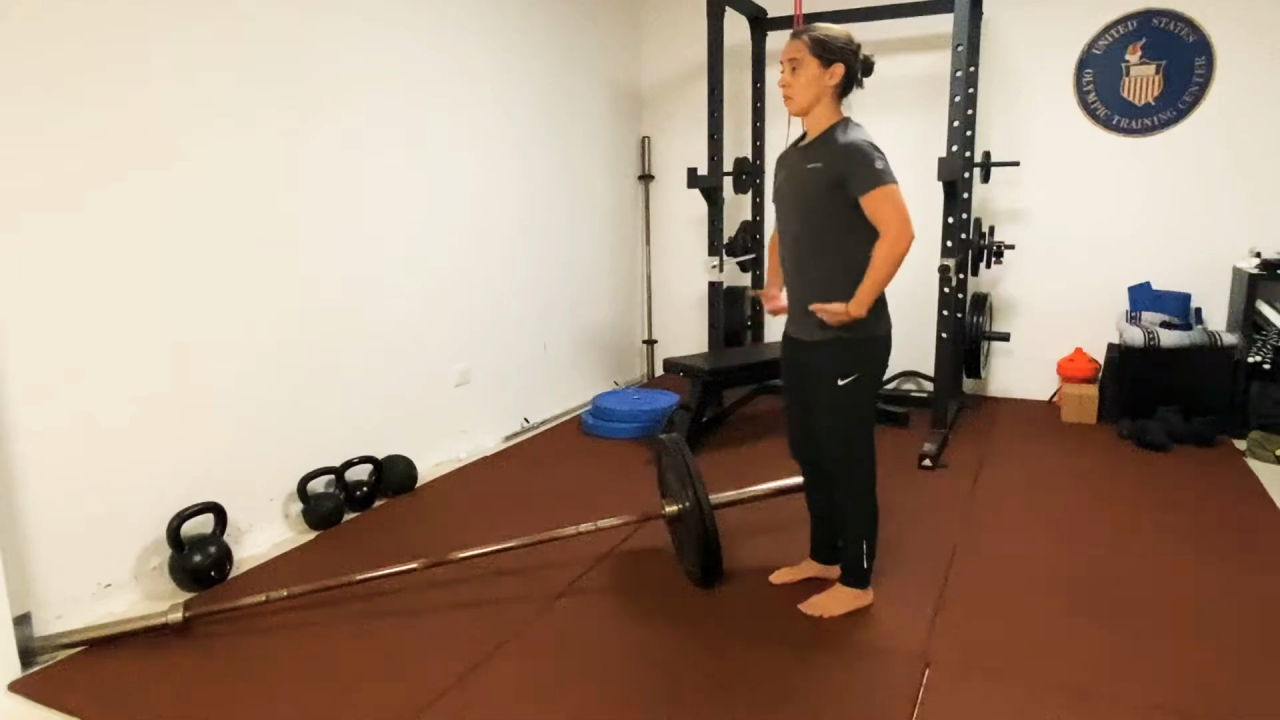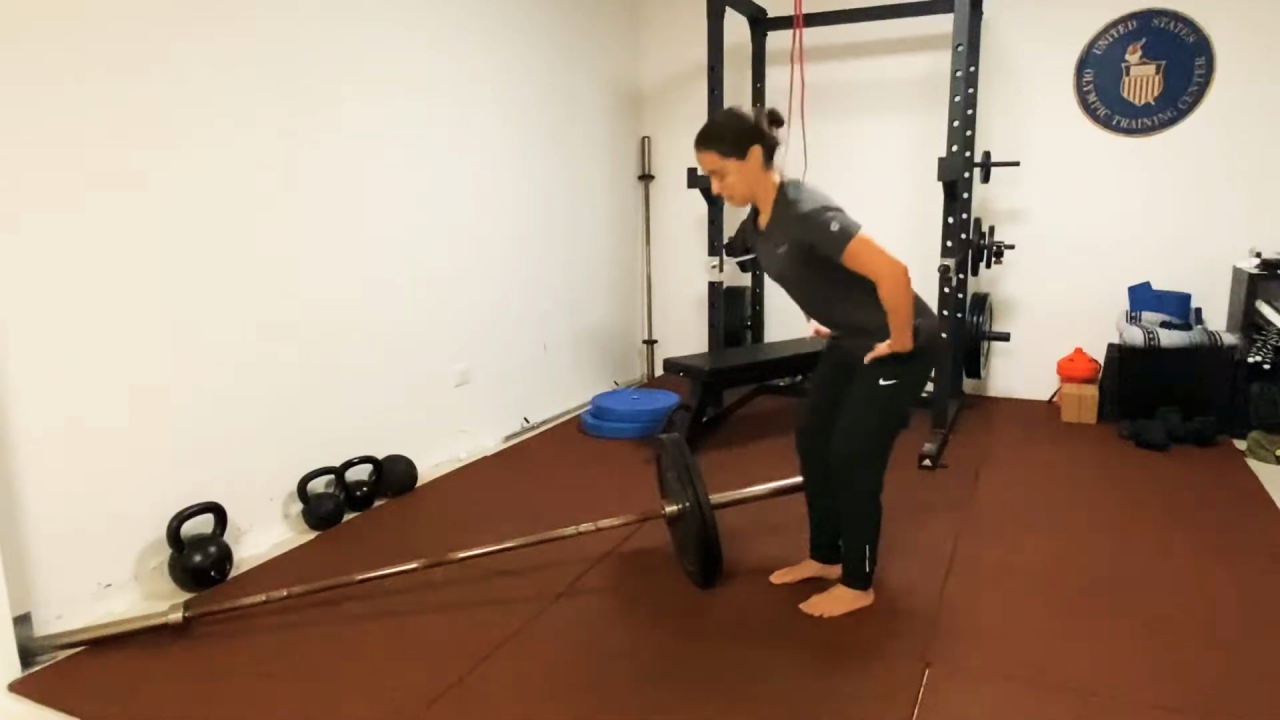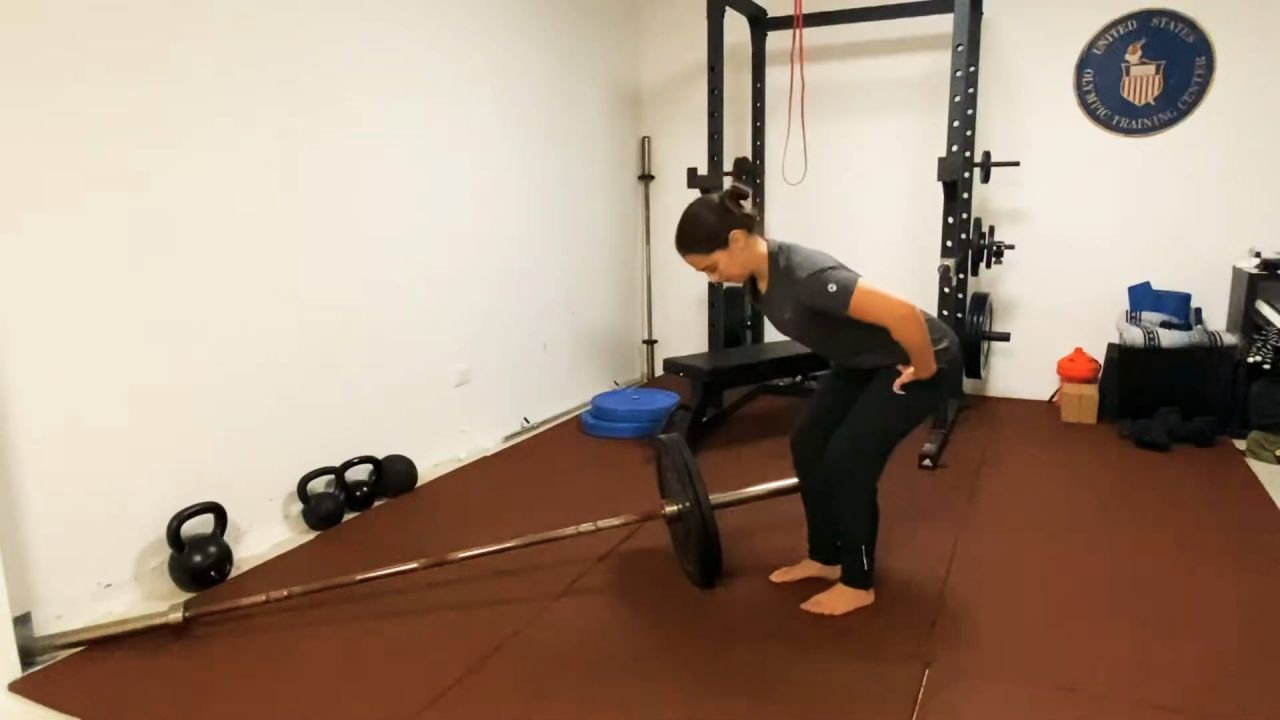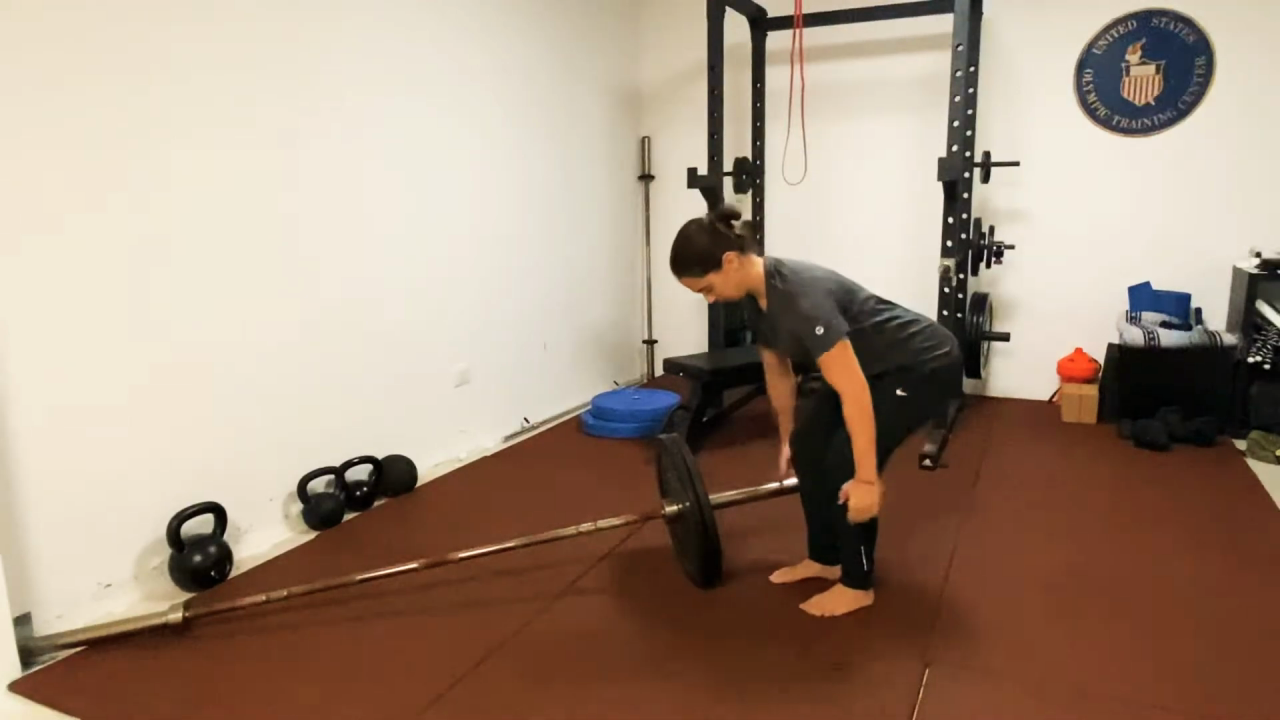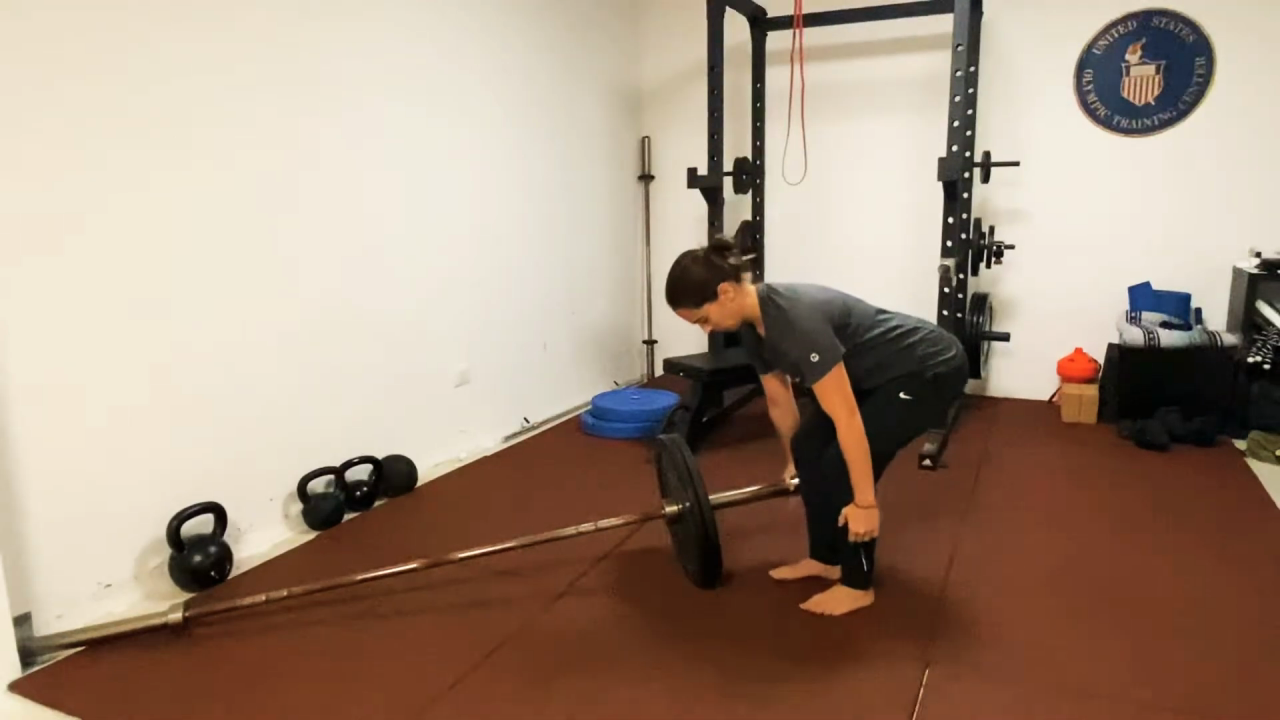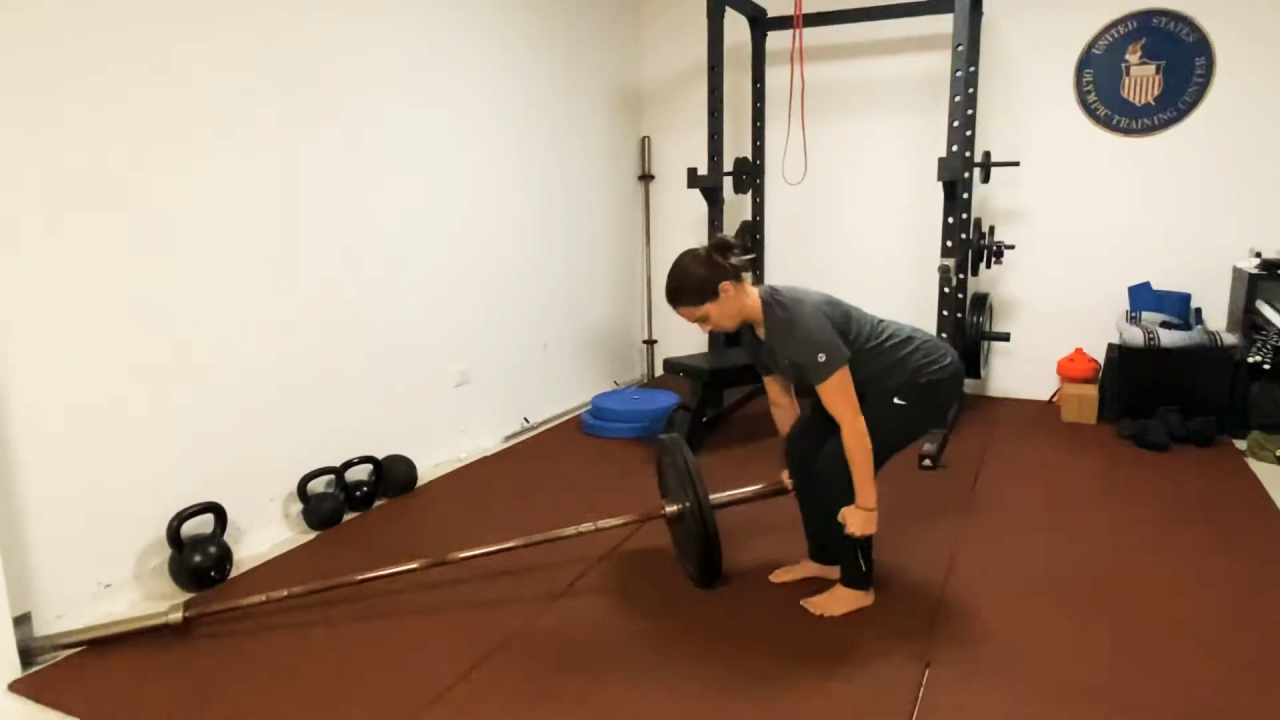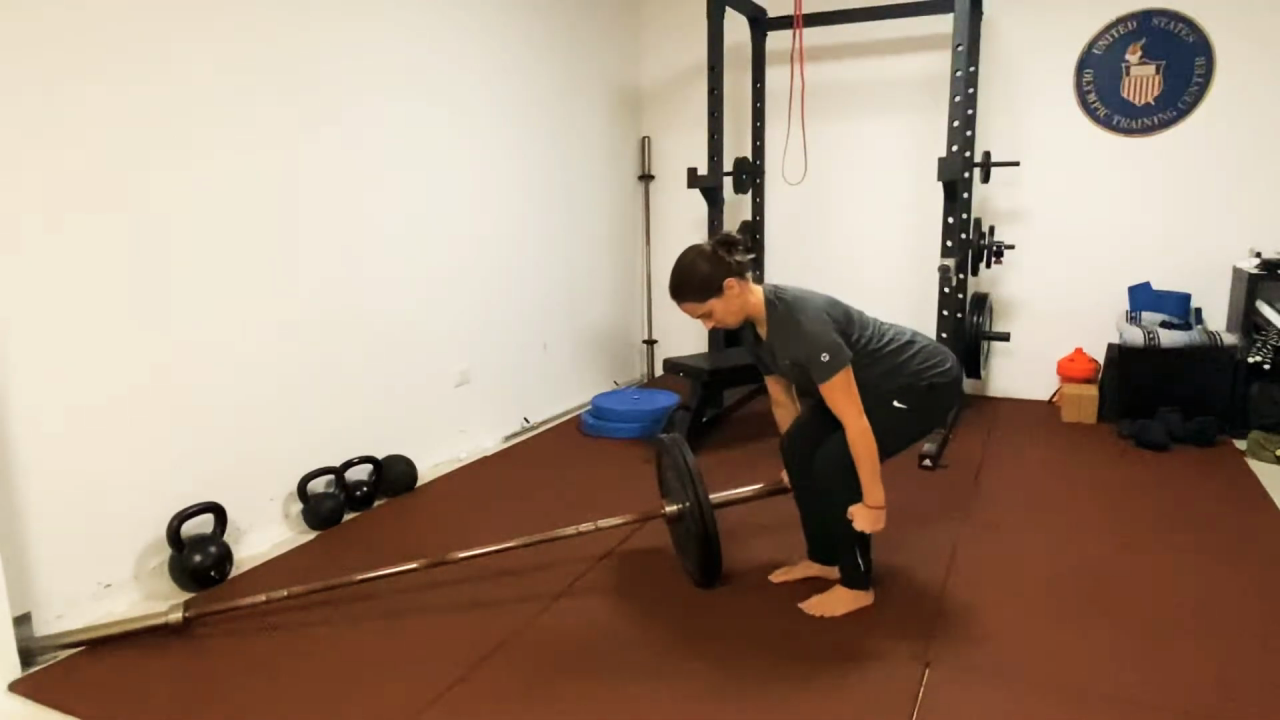
dt=0.5s
person 1, frame 1
left shoulder: (853, 149)
right shoulder: (791, 156)
left elbow: (898, 234)
left wrist: (856, 306)
right wrist: (773, 287)
left hip: (850, 340)
right hip: (803, 335)
left knee: (846, 457)
right knee: (810, 453)
left ankle: (857, 582)
right ankle: (824, 557)
person 1, frame 2
left shoulder: (807, 214)
right shoulder: (756, 223)
left elbow: (892, 272)
left wrist: (902, 342)
right wrist: (821, 320)
left hip: (894, 343)
right hip: (850, 340)
left knee: (853, 455)
right knee: (813, 441)
left ankle: (857, 583)
right ankle: (825, 557)
person 1, frame 3
left shoulder: (803, 275)
right shoulder: (757, 278)
left elbow: (903, 313)
left wrist: (923, 370)
left hip: (921, 358)
right hip: (863, 361)
left knee: (848, 458)
right knee: (808, 445)
left ankle: (857, 584)
right ankle: (824, 558)
person 1, frame 4
left shoulder: (799, 295)
right shoulder: (756, 299)
left elbow: (855, 392)
right elbow: (778, 373)
left wrist: (867, 479)
right wrist: (787, 441)
left hip: (926, 364)
right hip: (875, 363)
left knee: (841, 459)
right knee: (808, 446)
left ankle: (857, 585)
right ankle: (824, 559)
person 1, frame 5
left shoulder: (796, 319)
right shoulder: (753, 324)
left elbow: (847, 419)
right elbow: (779, 399)
left wrist: (865, 502)
right wrist: (793, 460)
left hip: (931, 370)
right hip: (879, 372)
left knee: (842, 463)
right knee: (810, 448)
left ankle: (857, 585)
right ankle: (824, 558)
person 1, frame 6
left shoulder: (800, 322)
right shoulder: (754, 327)
left elbow: (851, 421)
right elbow: (780, 400)
left wrist: (866, 504)
right wrist: (794, 459)
left hip: (927, 378)
right hip: (875, 378)
left knee: (837, 464)
right knee: (802, 450)
left ankle: (857, 586)
right ankle: (824, 559)
person 1, frame 7
left shoulder: (803, 322)
right shoulder: (757, 327)
left elbow: (854, 421)
right elbow: (783, 400)
left wrist: (873, 501)
right wrist: (793, 460)
left hip: (927, 382)
right hip: (876, 381)
left knee: (834, 465)
right knee: (798, 450)
left ankle: (857, 585)
right ankle: (823, 558)
